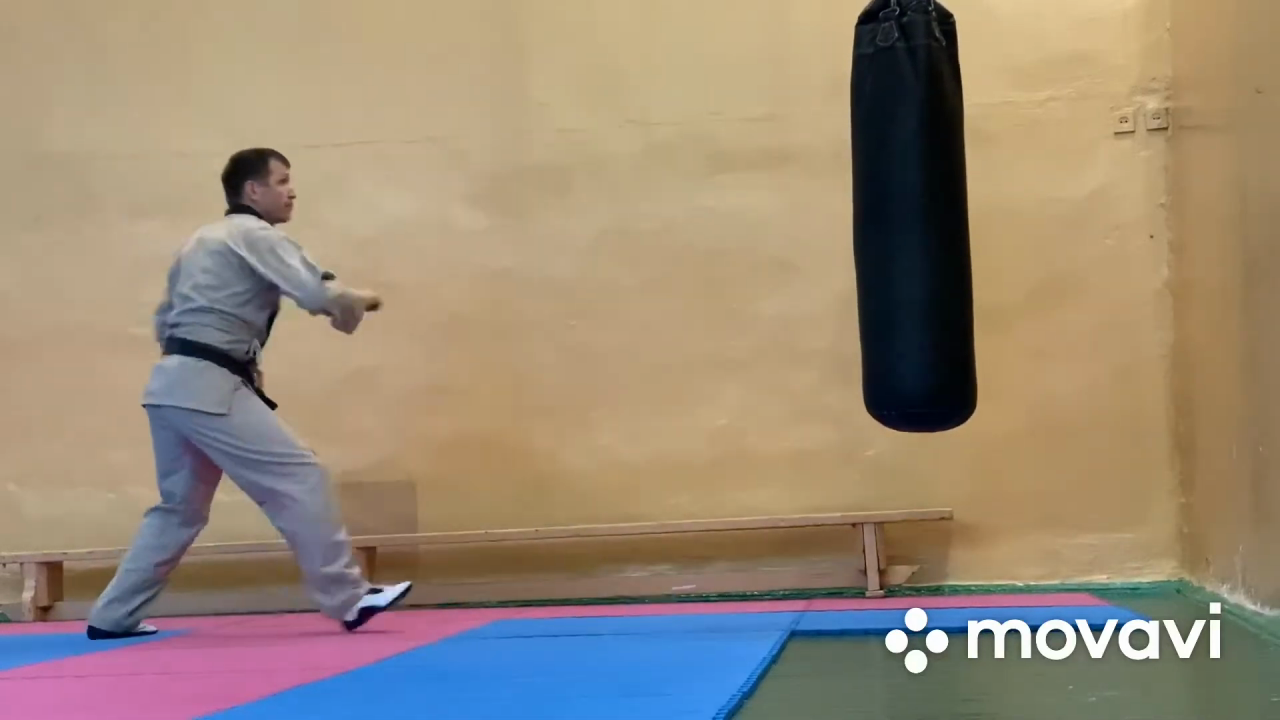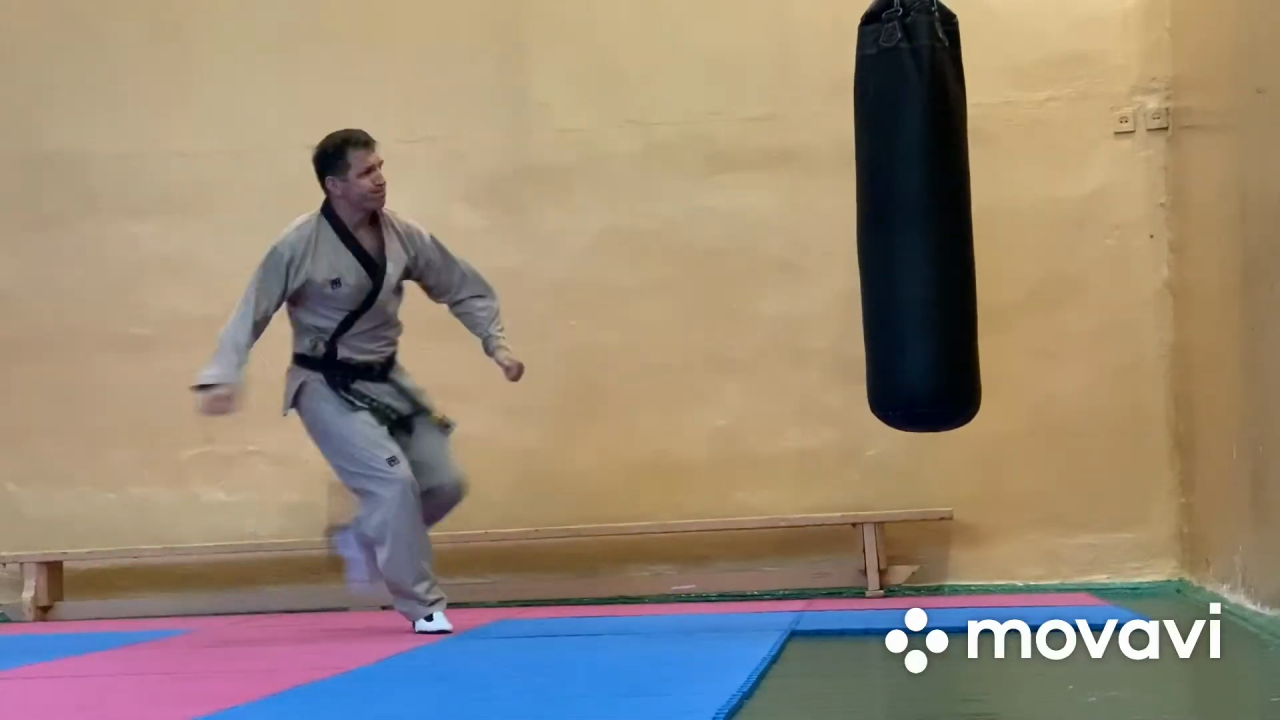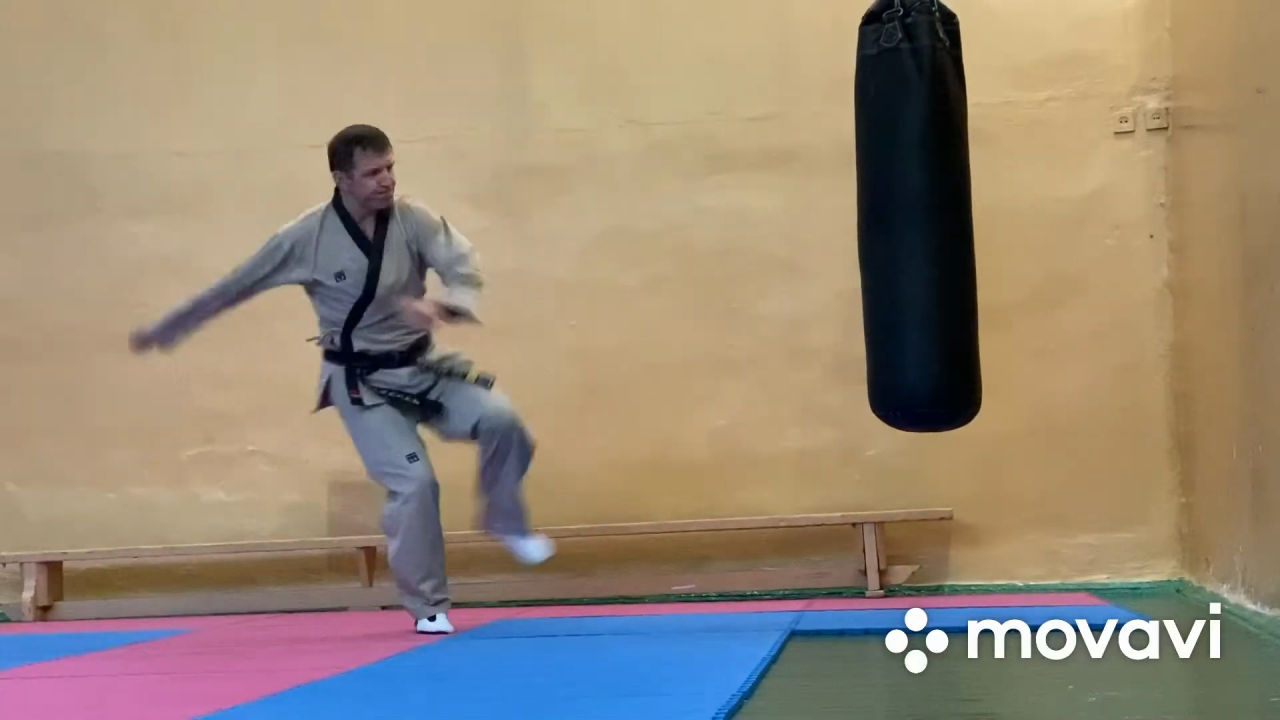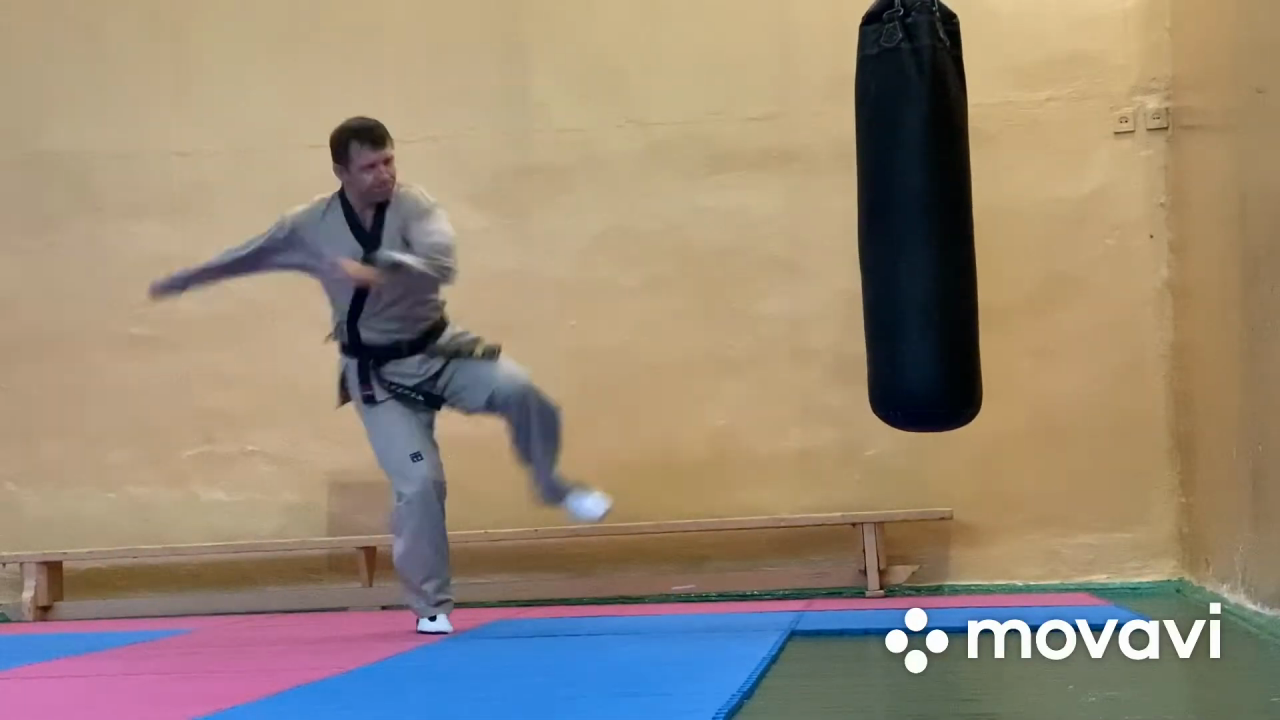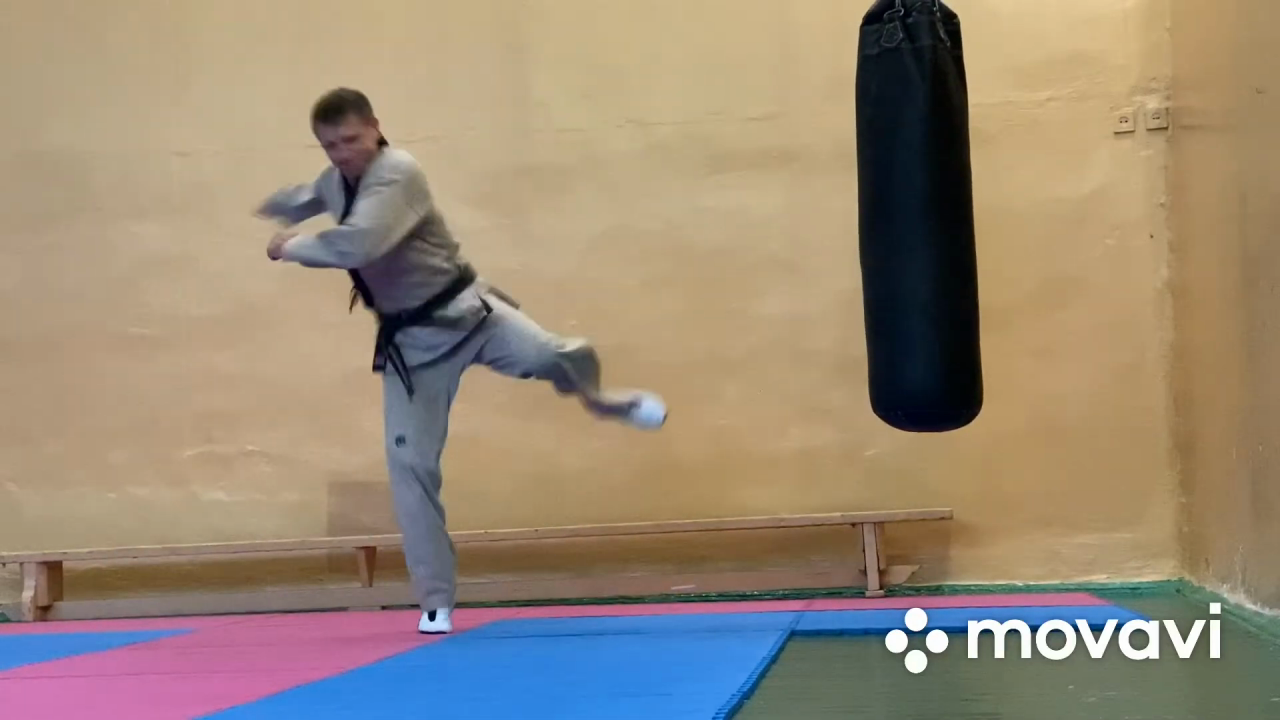
dt=0.5s
person 1, frame 1
left shoulder: (198, 242)
right shoulder: (254, 236)
left elbow: (165, 321)
right elbow: (311, 290)
right wrist: (359, 301)
left hip: (174, 385)
right hip: (208, 388)
left knee: (179, 509)
right knee: (300, 479)
left ankle: (113, 616)
right ankle: (346, 596)
person 1, frame 2
left shoulder: (402, 234)
right shoulder: (298, 244)
left elbow: (463, 287)
right elbow: (248, 314)
left wrist: (496, 343)
right wrist: (221, 378)
left hip: (385, 381)
right hip: (327, 388)
left knee: (443, 483)
right knee: (391, 483)
left ankle: (364, 540)
right ankle: (422, 604)
person 1, frame 3
left shoulder: (414, 219)
right shoulder: (305, 236)
left elbow: (463, 266)
right elbow: (232, 288)
left wrist: (444, 304)
right wrist: (164, 332)
left hip: (420, 363)
right hip: (360, 381)
left knee: (501, 423)
right knee: (413, 482)
left ankle: (504, 523)
right ankle: (429, 605)
person 1, frame 4
left shoulder: (413, 205)
right shoulder: (309, 224)
left elbow: (440, 260)
right elbow: (244, 256)
left wrist: (376, 271)
right wrist: (180, 280)
left hip: (437, 348)
right hip: (378, 371)
left knee: (518, 392)
right knee: (419, 483)
left ankle: (553, 486)
right ankle: (431, 604)
person 1, frame 5
left shoulder: (396, 174)
right shoulder: (343, 178)
left elbow: (361, 245)
left wrist: (289, 245)
right wrist: (278, 210)
left hip: (464, 309)
right hip: (410, 333)
left knee: (545, 357)
right knee: (409, 461)
left ankle: (605, 397)
right ankle: (435, 597)
